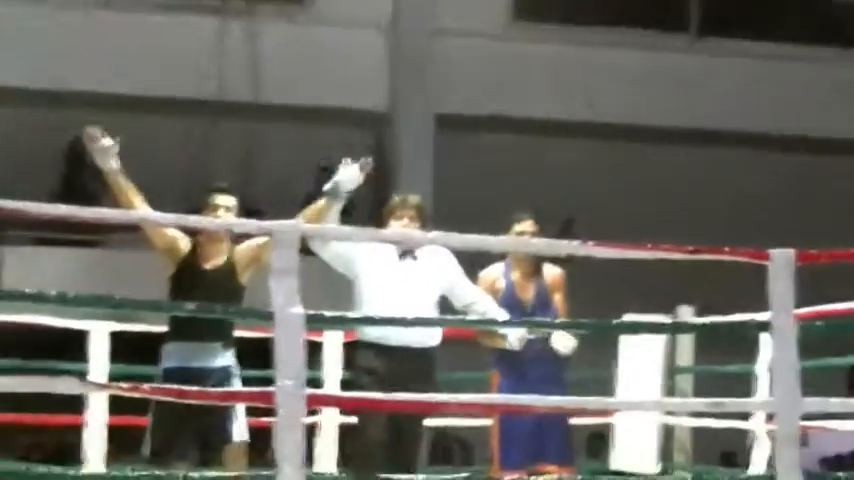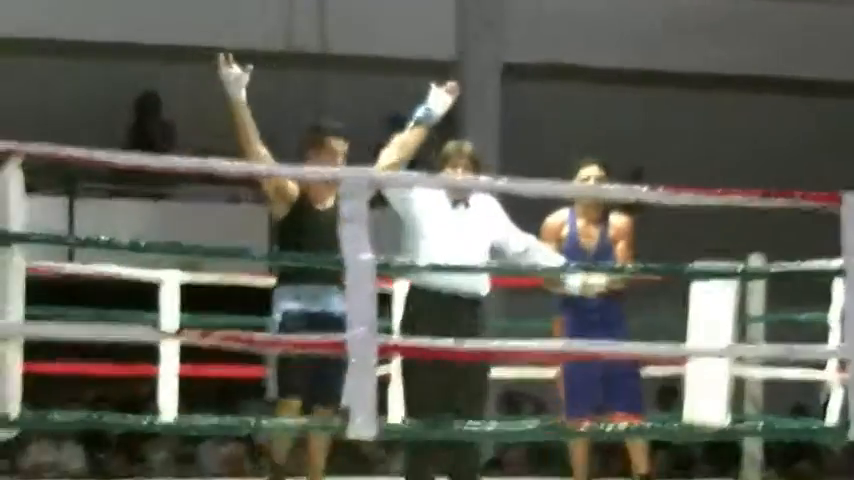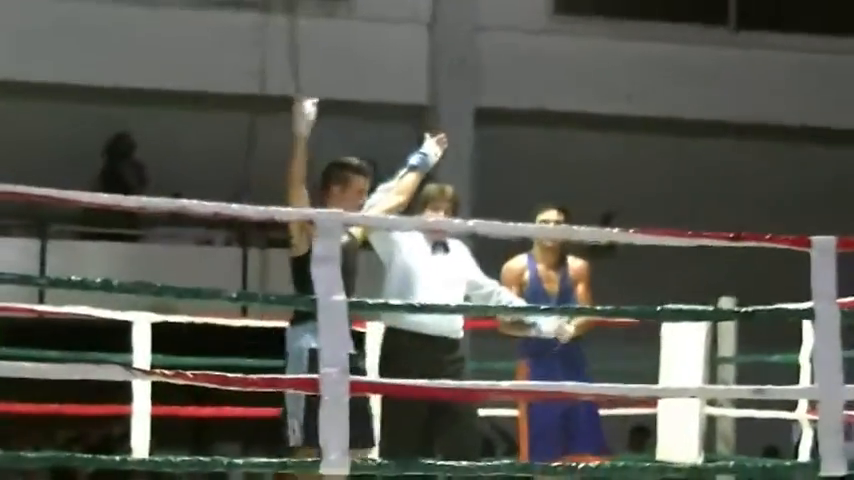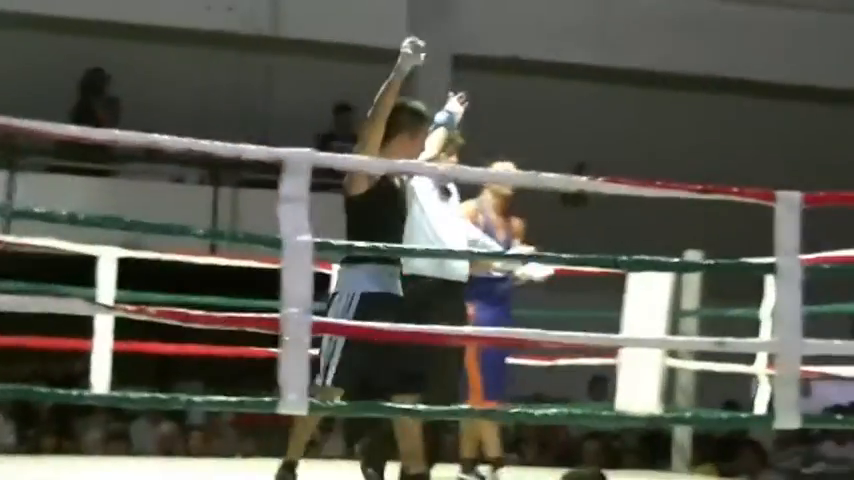
dt=0.5s
person 1, frame 1
left shoulder: (243, 257)
right shoulder: (182, 249)
right elbow: (142, 210)
right wrist: (111, 166)
left hip: (221, 366)
right hip: (178, 364)
left knee: (235, 452)
right knee: (167, 461)
person 1, frame 2
right shoulder: (287, 193)
right elbow: (257, 151)
right wrist: (239, 99)
left hip: (333, 308)
right hip: (294, 304)
left knee: (325, 408)
right knee: (290, 400)
person 1, frame 3
left shoulder: (352, 235)
right shoulder: (306, 228)
left elbow: (394, 198)
right elbow: (295, 187)
left wrist: (422, 161)
right wrist: (302, 135)
left hip: (344, 345)
right hip: (310, 342)
left knee: (358, 446)
right knee: (309, 445)
person 1, frame 4
left shoulder: (397, 177)
right shoulder: (365, 168)
left elbow: (426, 154)
right elbow: (374, 122)
right wrist: (400, 72)
left hip: (389, 286)
right hip: (362, 284)
left knee: (406, 389)
right knee: (332, 383)
person 2, frame 1
left shoulder: (438, 258)
right shoulder: (363, 252)
left elbow: (472, 298)
right elbow: (318, 236)
left wrist: (509, 327)
right wrist: (336, 193)
left hip: (418, 362)
right hip: (374, 357)
left knee: (406, 449)
right knee: (372, 439)
person 2, frame 2
left shoulder: (487, 208)
right shoulder: (418, 197)
left elbow: (522, 245)
right elbow: (387, 166)
right wrist: (424, 118)
left hip: (469, 312)
right hip: (425, 308)
left knee: (469, 404)
right knee: (424, 404)
person 2, frame 3
left shoulder: (460, 253)
right shoulder: (399, 239)
left elbow: (491, 292)
left wrist: (540, 320)
left hip: (449, 353)
right hip: (407, 349)
left knee: (462, 440)
right knee: (401, 443)
person 2, frame 4
left shoulder: (449, 190)
right shoulder: (414, 184)
left elbow: (469, 233)
right elbow: (419, 159)
right wrist: (446, 120)
left hip: (449, 295)
right hip: (421, 293)
left knee: (443, 386)
person 3, frame 1
left shoulder: (554, 276)
right shoulder: (492, 276)
left elbow: (562, 323)
left wrist: (560, 336)
left hip: (548, 371)
right hip: (510, 374)
left knee: (557, 450)
right knee: (510, 455)
person 3, frame 2
left shoulder: (620, 224)
right shoulder: (556, 224)
left wrist: (606, 281)
left hip: (611, 321)
right hip: (575, 321)
left knee: (627, 402)
right knee: (577, 408)
person 3, frame 3
left shoulder: (578, 268)
right shoulder: (516, 269)
left elbow: (587, 315)
right elbow: (505, 323)
left wrist: (574, 326)
left hip: (572, 362)
right hip: (536, 365)
left knee: (586, 446)
right knee: (542, 449)
person 3, frame 4
left shoulder: (515, 223)
right shoulder: (470, 211)
right wrist: (494, 265)
left hip: (501, 307)
right hip: (476, 305)
left knee: (479, 391)
right knee: (483, 389)
